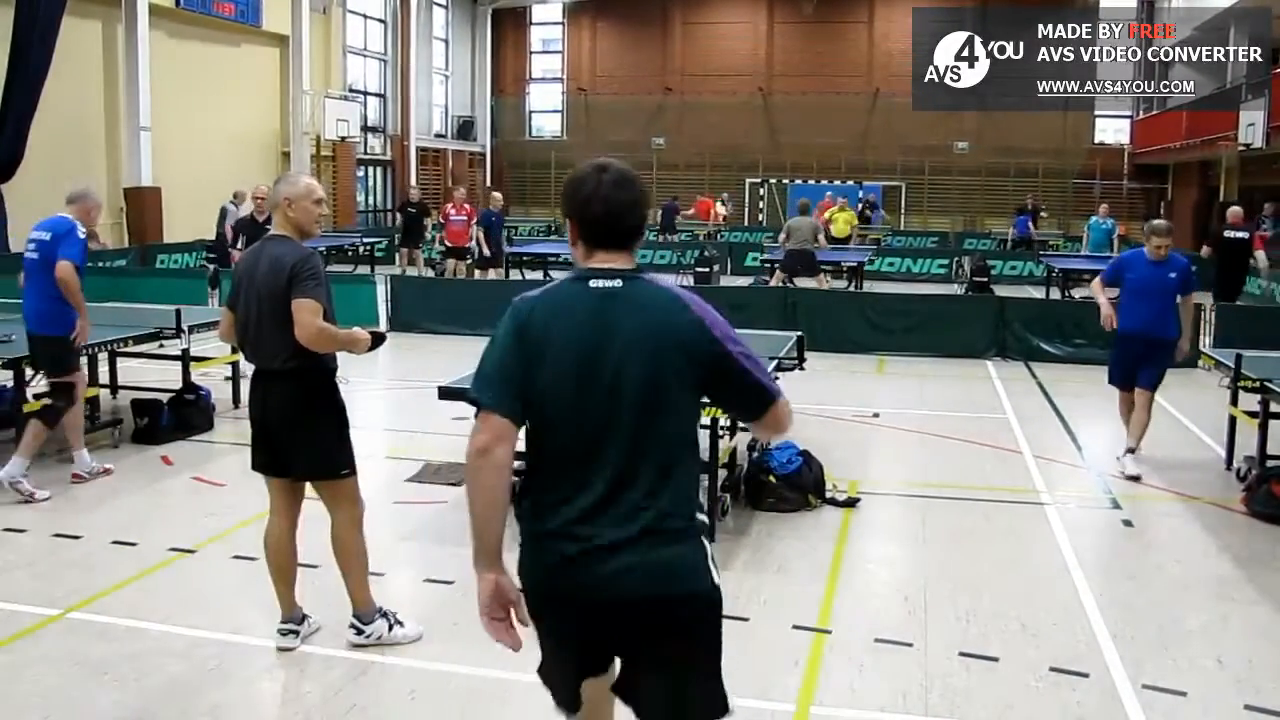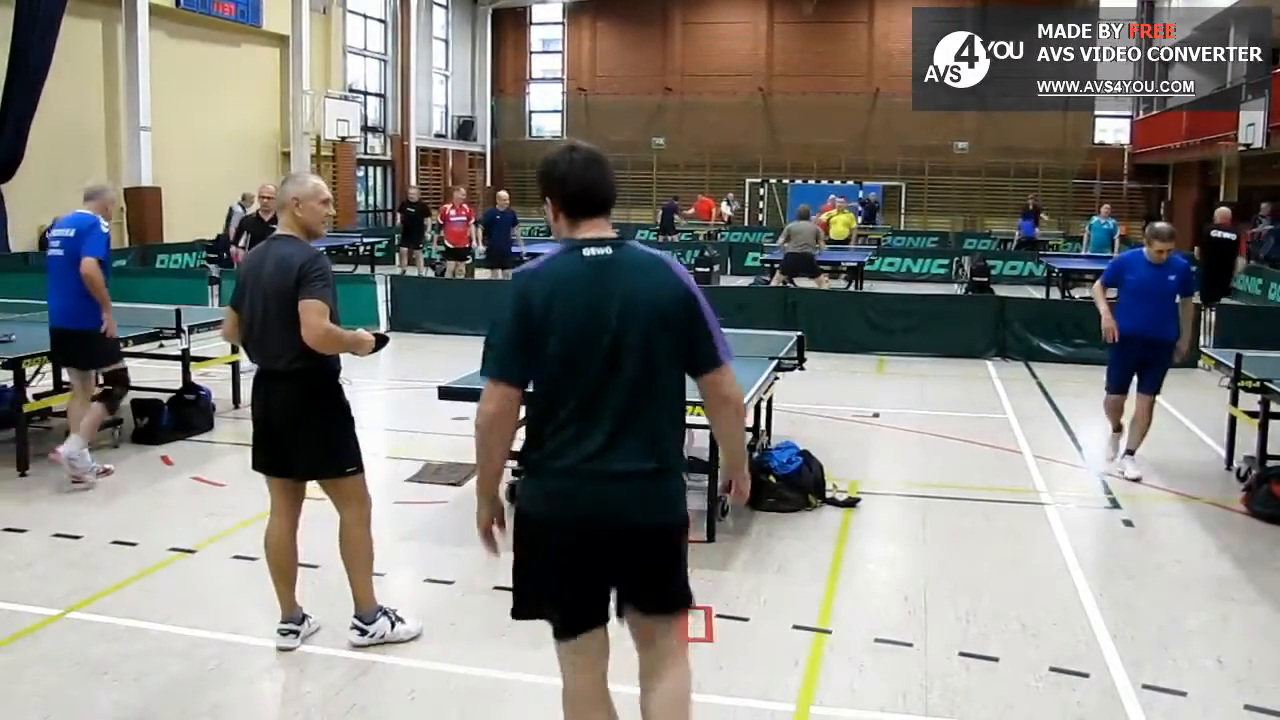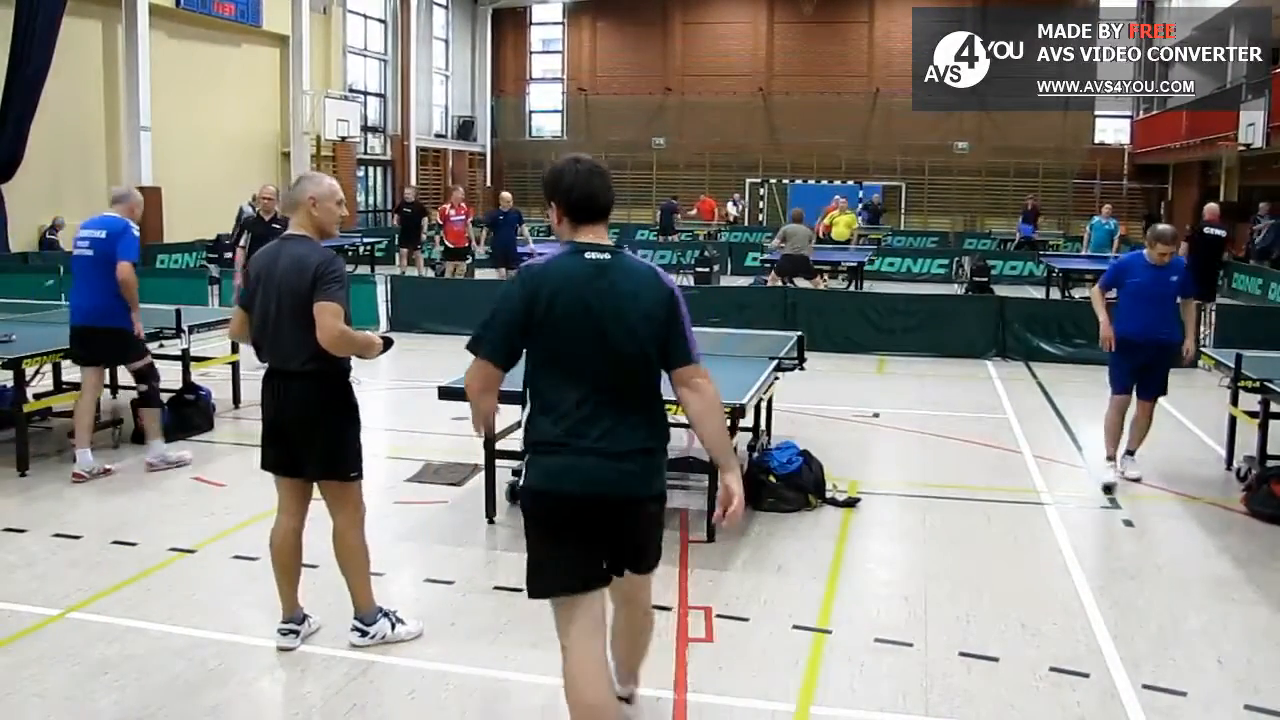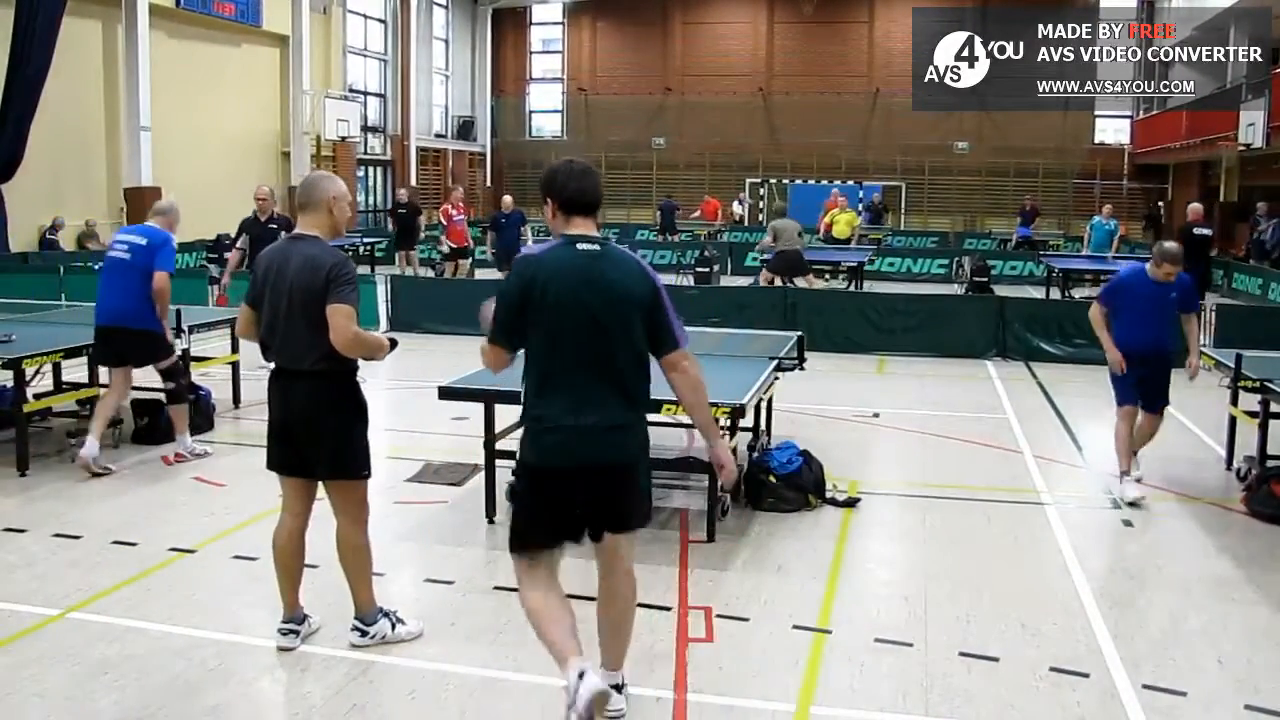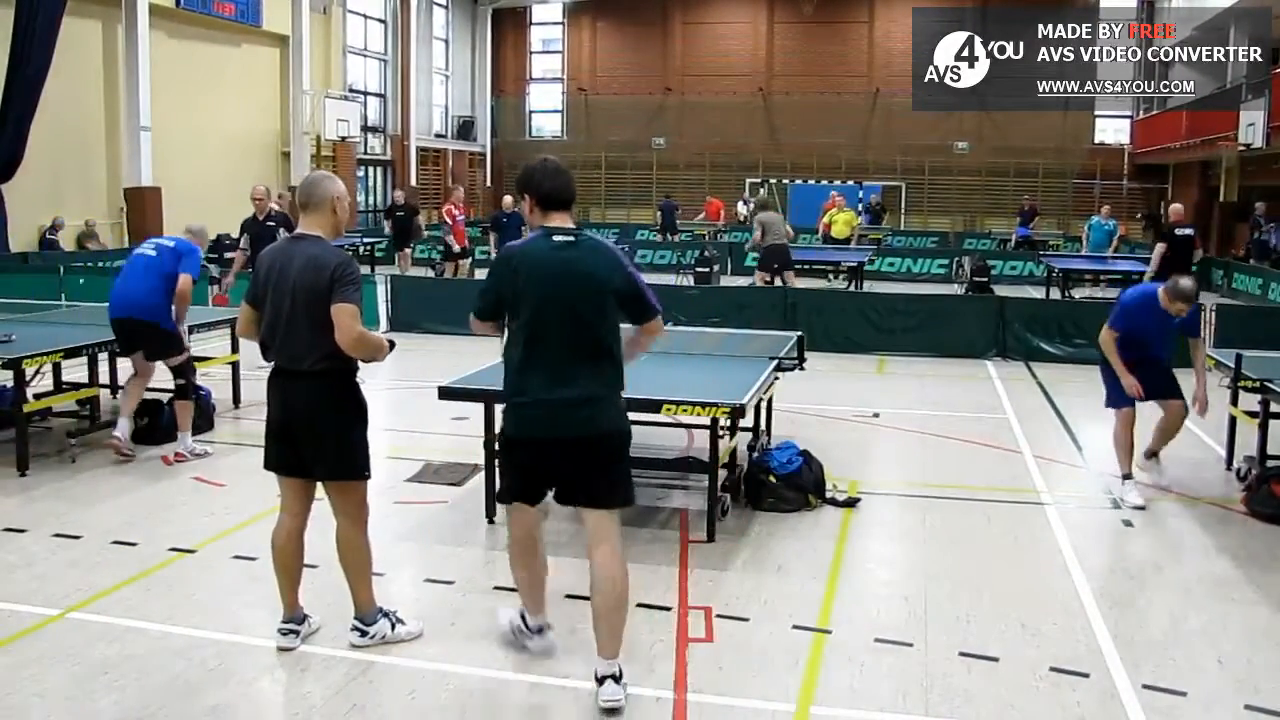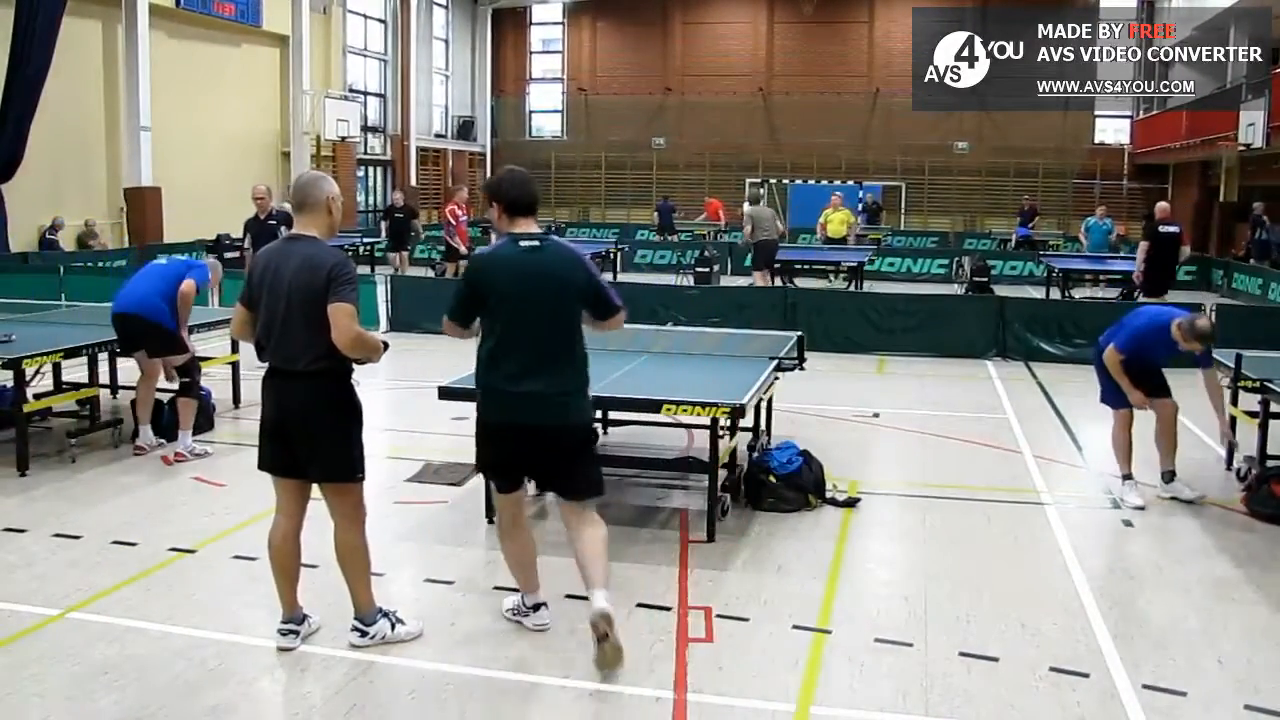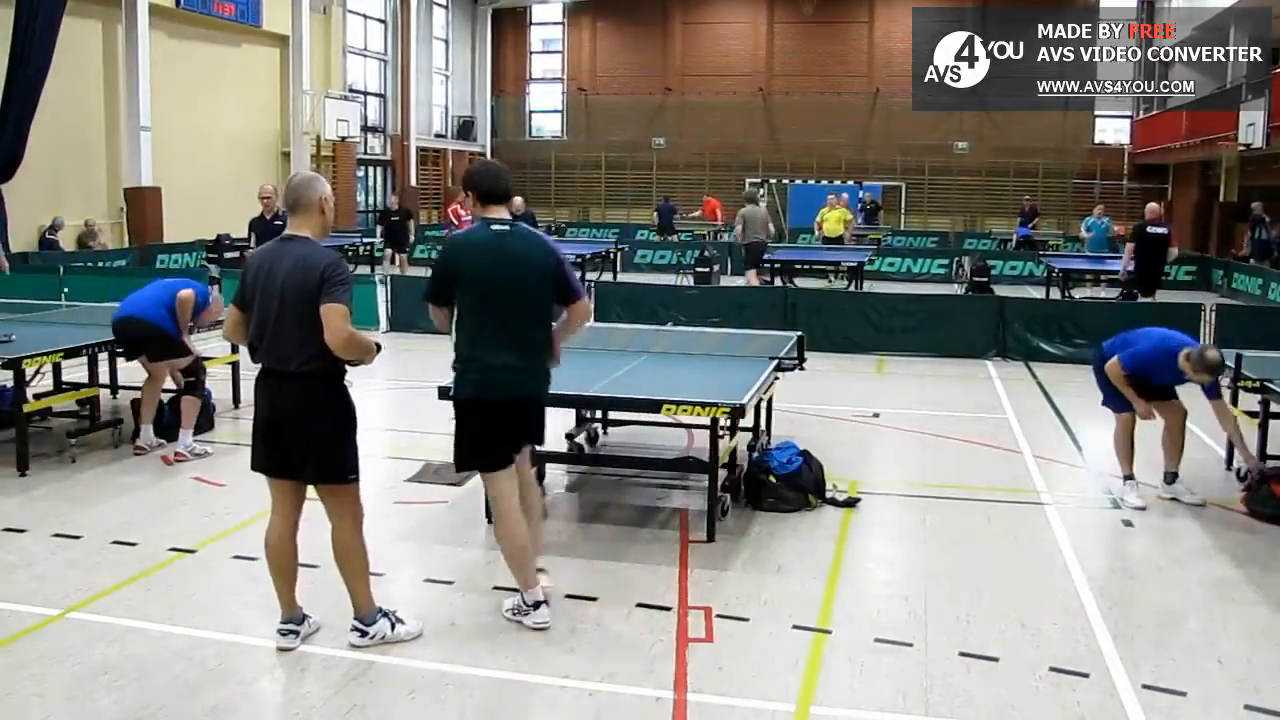
dt=0.2s
person 1, frame 1
left shoulder: (531, 316)
right shoulder: (688, 315)
left elbow: (488, 446)
right elbow: (774, 417)
left wrist: (488, 567)
left hip: (560, 567)
right hip: (669, 569)
person 1, frame 2
left shoulder: (532, 283)
right shoulder: (669, 277)
left elbow: (498, 407)
right elbow: (722, 392)
left wrist: (486, 494)
right wrist: (736, 464)
left hip: (556, 502)
right hip: (653, 496)
left knee: (581, 664)
right knee: (663, 647)
person 1, frame 3
left shoulder: (534, 278)
right shoulder: (654, 283)
left elbow: (482, 379)
right elbow: (693, 384)
left wrist: (483, 422)
right wrist: (729, 468)
left hip: (558, 477)
right hip: (637, 475)
left knee: (579, 630)
right knee: (634, 587)
person 1, frame 4
left shoulder: (531, 266)
right shoulder: (637, 272)
left elbow: (496, 358)
right elbow: (679, 366)
left wrist: (493, 320)
right wrist: (715, 440)
left hip: (549, 448)
right hip: (623, 444)
left knee: (535, 571)
right knee: (616, 563)
left ankle: (580, 674)
person 1, frame 5
left shoulder: (514, 257)
right shoulder: (608, 257)
left elbow: (484, 325)
right elbow: (652, 325)
right wrist: (620, 352)
left hip: (529, 419)
right hip: (600, 419)
left knee: (524, 522)
right knee: (604, 540)
left ankle: (534, 623)
right ankle: (609, 674)
person 1, frame 6
left shoulder: (486, 263)
right shoulder: (572, 259)
left elbow: (455, 328)
right elbow: (613, 319)
left hip: (503, 409)
right hip: (567, 408)
left knee: (510, 506)
right knee: (583, 514)
left ankle: (532, 603)
right ankle: (600, 601)
person 1, frame 7
left shoulder: (458, 247)
right shoulder: (541, 245)
left elbow: (438, 317)
right elbow: (580, 310)
right wrist: (553, 341)
left hip: (480, 384)
right hip: (530, 382)
left knee: (501, 490)
right knee: (520, 465)
left ankle: (532, 599)
right ankle: (533, 567)
person 2, frame 1
left shoulder: (248, 261)
right shoulder: (302, 260)
left elbow: (228, 331)
right elbow: (310, 332)
right wrist: (352, 340)
left hip: (265, 392)
right hip: (307, 394)
left knee: (282, 510)
right knee: (346, 508)
left ankle: (290, 620)
right ankle: (366, 618)
person 2, frame 2
left shoulder: (252, 261)
right shoulder: (309, 261)
left elbow: (231, 331)
right elbow: (317, 334)
right wrist: (357, 342)
left hip: (268, 392)
right hip: (310, 394)
left knee: (283, 511)
right knee: (354, 505)
left ankle: (290, 620)
right ankle: (368, 618)
person 2, frame 3
left shoulder: (262, 260)
right shoulder: (323, 262)
left elbow: (238, 329)
right elbow: (331, 336)
right wrist: (367, 344)
left hip: (277, 391)
right hip: (320, 394)
left knee: (290, 510)
right knee: (348, 512)
left ankle: (291, 620)
right ankle: (368, 619)
person 2, frame 4
left shoulder: (268, 258)
right shoulder: (334, 262)
left elbow: (245, 328)
right elbow: (344, 338)
right wrist: (377, 346)
left hip: (285, 390)
right hip: (329, 395)
left knee: (293, 509)
right knee: (351, 512)
left ankle: (291, 620)
right ankle: (368, 619)
person 2, frame 5
left shoulder: (268, 258)
right shoulder: (337, 263)
left elbow: (245, 328)
right elbow: (350, 338)
right wrist: (380, 347)
left hip: (283, 391)
right hip: (329, 395)
left knee: (292, 510)
right knee: (351, 512)
left ankle: (290, 620)
right ankle: (368, 620)
person 2, frame 6
left shoulder: (263, 259)
right shoulder: (333, 263)
left elbow: (240, 329)
right elbow: (346, 338)
right wrist: (374, 349)
left hip: (278, 392)
right hip: (324, 395)
left knee: (288, 511)
right knee: (348, 513)
left ankle: (290, 620)
right ankle: (368, 620)
person 2, frame 7
left shoulder: (257, 260)
right shoulder: (327, 263)
left elbow: (233, 330)
right elbow: (339, 338)
right wrist: (367, 350)
left hip: (271, 393)
right hip: (317, 397)
left knee: (283, 512)
right knee: (345, 514)
left ankle: (290, 620)
right ankle: (368, 620)
person 3, frame 1
left shoulder: (39, 229)
right shoulder: (74, 230)
right elbow: (64, 273)
right wrist: (83, 314)
left hip: (37, 324)
right hip: (58, 326)
left knee: (75, 388)
right knee: (62, 398)
left ankle: (83, 464)
person 3, frame 2
left shoulder: (59, 225)
right shoulder: (96, 225)
right elbow: (88, 270)
right wrist: (107, 309)
left hip: (59, 320)
right hip: (87, 320)
left knee: (82, 387)
right knee: (117, 383)
left ankle: (80, 461)
right ankle: (71, 449)
person 3, frame 3
left shoulder: (85, 227)
right shoulder: (126, 228)
right elbow: (124, 274)
right wrist: (135, 311)
left hip: (81, 319)
right hip: (113, 319)
left knee: (90, 387)
right knee: (147, 379)
left ankle: (83, 462)
right ankle: (157, 453)
person 3, frame 4
left shoulder: (121, 234)
right shoulder: (164, 239)
right elbow: (160, 284)
right wrist: (164, 320)
left hip: (106, 319)
right hip: (141, 321)
left knee: (118, 386)
right knee: (176, 376)
left ankle: (91, 447)
right ankle: (184, 446)
person 3, frame 5
left shoulder: (149, 243)
right shoulder: (192, 250)
right elbow: (183, 288)
right wrist: (180, 323)
left hip: (118, 309)
right hip: (151, 314)
left knee: (142, 372)
right knee: (184, 373)
left ankle: (121, 431)
right ankle: (185, 446)
person 3, frame 6
left shoulder: (170, 263)
right shoulder: (202, 269)
right elbow: (185, 291)
left wrist: (165, 361)
right wrist: (183, 328)
left hip: (121, 311)
right hip: (150, 312)
left knee: (149, 371)
right knee: (190, 371)
left ankle: (144, 438)
right ankle: (185, 445)
person 3, frame 7
right shoulder: (203, 292)
right elbow: (184, 297)
left wrist: (178, 379)
right wrist: (184, 334)
left hip: (122, 320)
right hip: (150, 322)
left knee: (157, 373)
right knee: (195, 373)
left ankle: (145, 438)
right ankle: (185, 445)
person 4, frame 1
left shoulder: (1181, 266)
right shoulder: (1126, 261)
left elbow: (1187, 301)
right elbow: (1097, 283)
left wrist: (1185, 338)
right wrist: (1104, 302)
left hip: (1161, 343)
right hip: (1127, 338)
left knee: (1143, 397)
right knee: (1126, 394)
left ankle: (1129, 454)
right ankle: (1132, 442)
person 4, frame 2
left shoulder: (1181, 268)
right shoulder: (1124, 261)
left elbow: (1186, 302)
right elbow: (1098, 286)
left wrist: (1185, 338)
right wrist: (1105, 314)
left hip: (1160, 345)
right hip: (1125, 339)
left knee: (1145, 401)
right knee: (1114, 398)
left ankle: (1128, 455)
right ankle: (1116, 429)
person 4, frame 3
left shoulder: (1181, 268)
right shoulder: (1124, 264)
left elbow: (1187, 302)
right elbow: (1097, 291)
left wrist: (1189, 337)
right wrist: (1104, 322)
left hip: (1162, 347)
right hip: (1125, 344)
left knee: (1146, 406)
right knee: (1120, 400)
left ankle: (1128, 456)
right ankle: (1110, 461)
person 4, frame 4
left shoulder: (1184, 283)
right shoulder: (1125, 278)
left elbow: (1189, 318)
right elbow: (1096, 310)
left wrist: (1193, 353)
right wrist: (1110, 348)
left hip: (1159, 357)
right hip: (1124, 356)
left knee: (1154, 418)
right knee: (1127, 411)
left ankle: (1131, 454)
right ankle: (1125, 477)
person 4, frame 5
left shoulder: (1188, 309)
right shoulder: (1133, 300)
left elbow: (1196, 344)
right elbow: (1105, 337)
left wrist: (1201, 386)
right wrist: (1124, 375)
left hip: (1155, 360)
right hip: (1121, 361)
left knee: (1177, 408)
right knee: (1125, 413)
left ankle: (1151, 454)
right ankle: (1127, 481)
person 4, frame 6
left shoulder: (1197, 333)
right shoulder: (1145, 326)
left elbow: (1210, 377)
right elbow: (1110, 355)
left wrist: (1223, 424)
right wrist: (1131, 391)
left hip: (1145, 363)
right hip: (1113, 359)
left knee: (1168, 409)
right knee: (1123, 413)
left ankle: (1168, 480)
right ankle: (1127, 482)
person 4, frame 7
left shoulder: (1204, 362)
right shoulder: (1154, 353)
left elbow: (1222, 412)
right elbow: (1111, 368)
left wrist: (1246, 455)
right wrist: (1136, 401)
left hip: (1144, 372)
right hip: (1111, 364)
left knee: (1177, 414)
right knee: (1126, 416)
left ankle: (1170, 481)
right ankle: (1129, 483)
